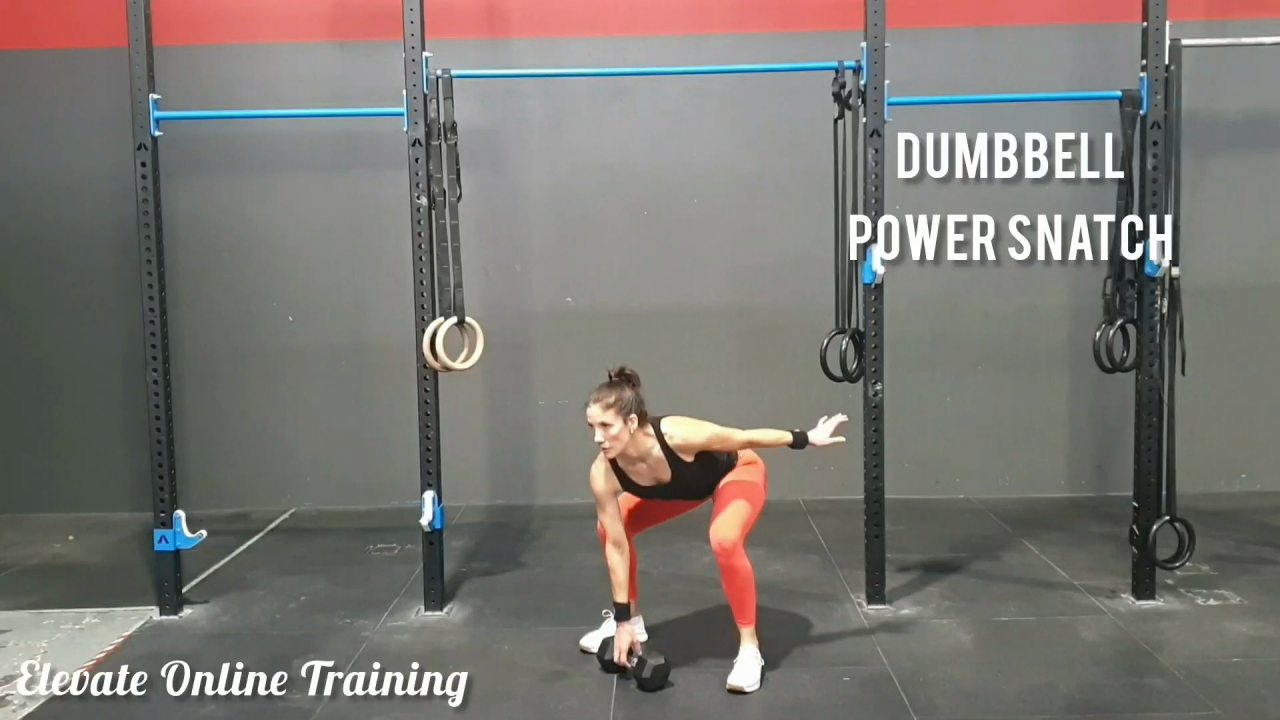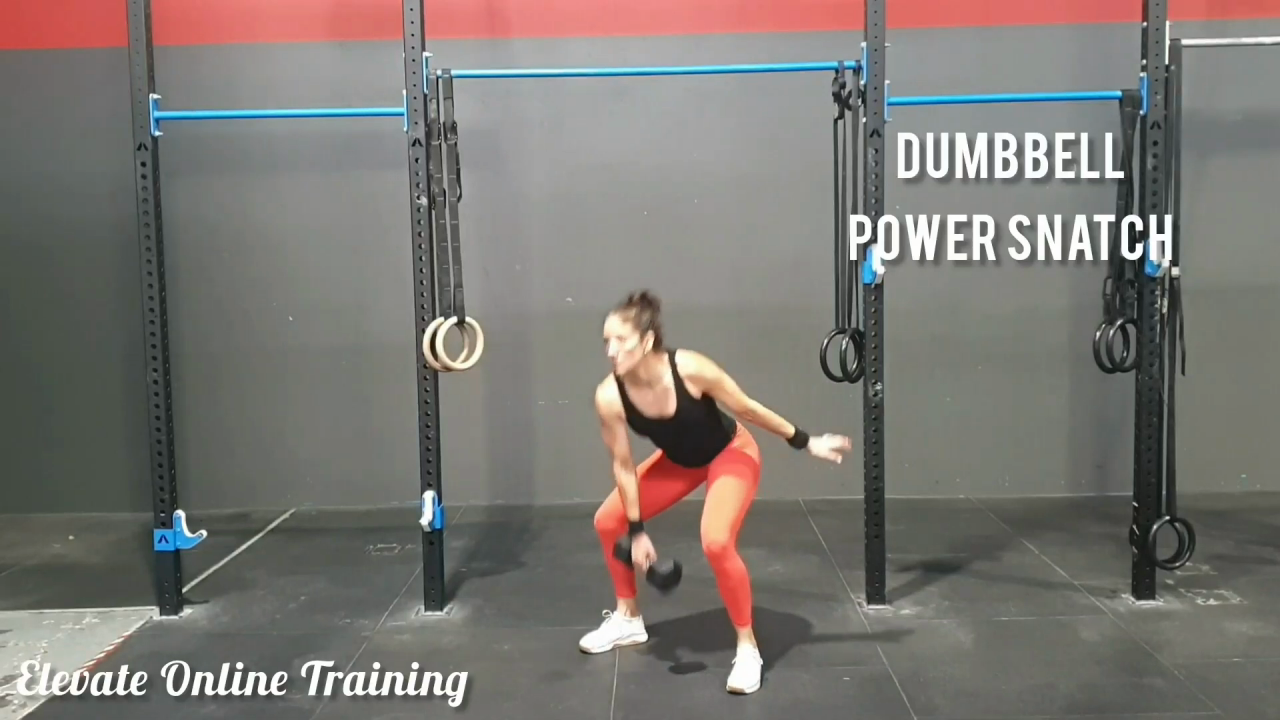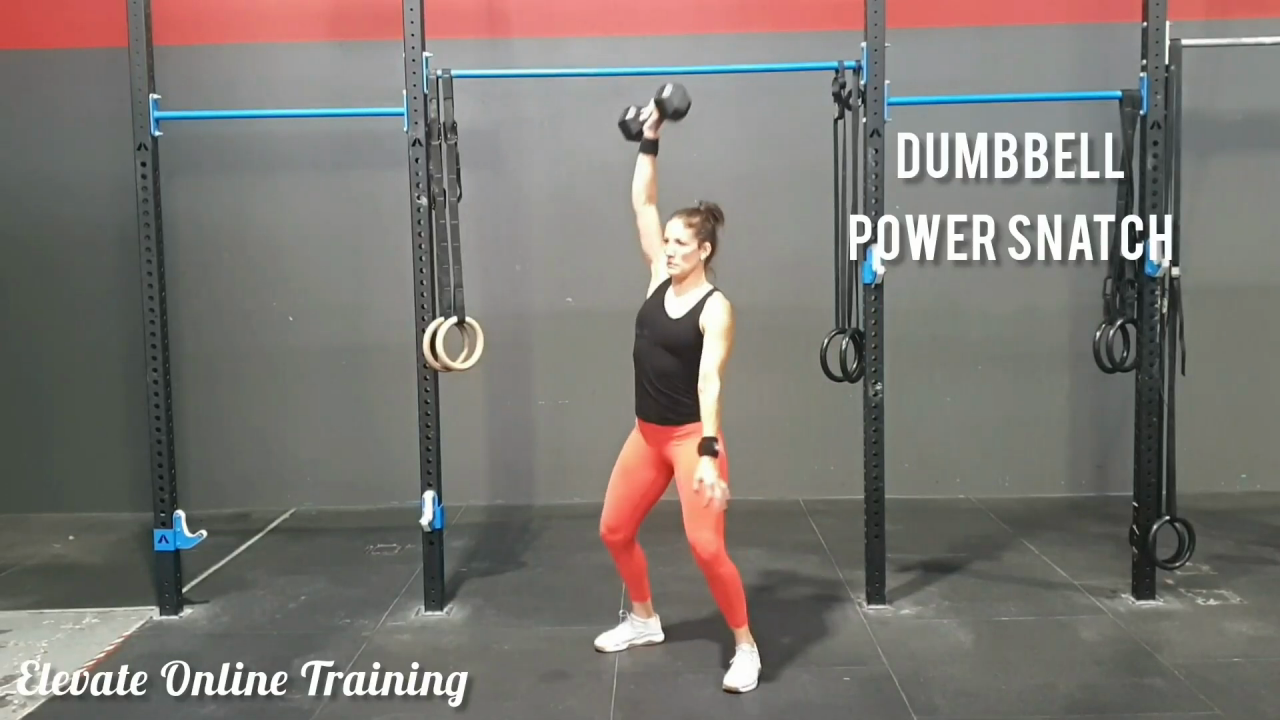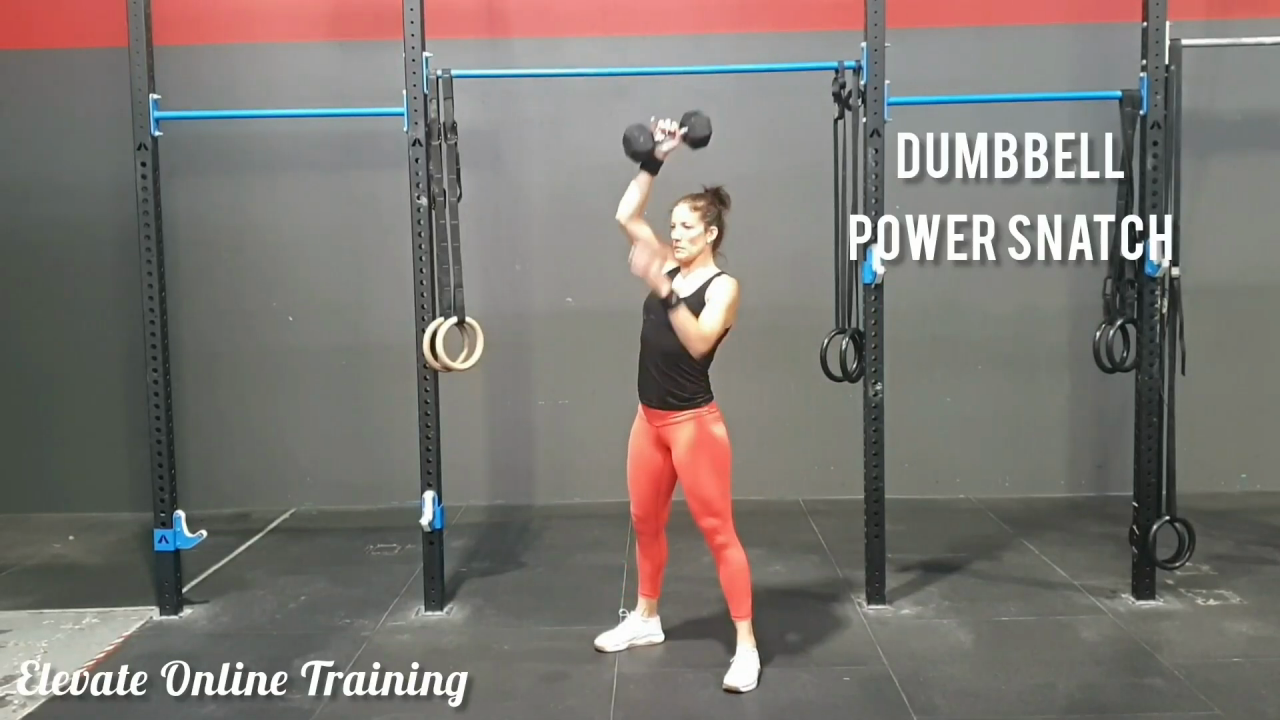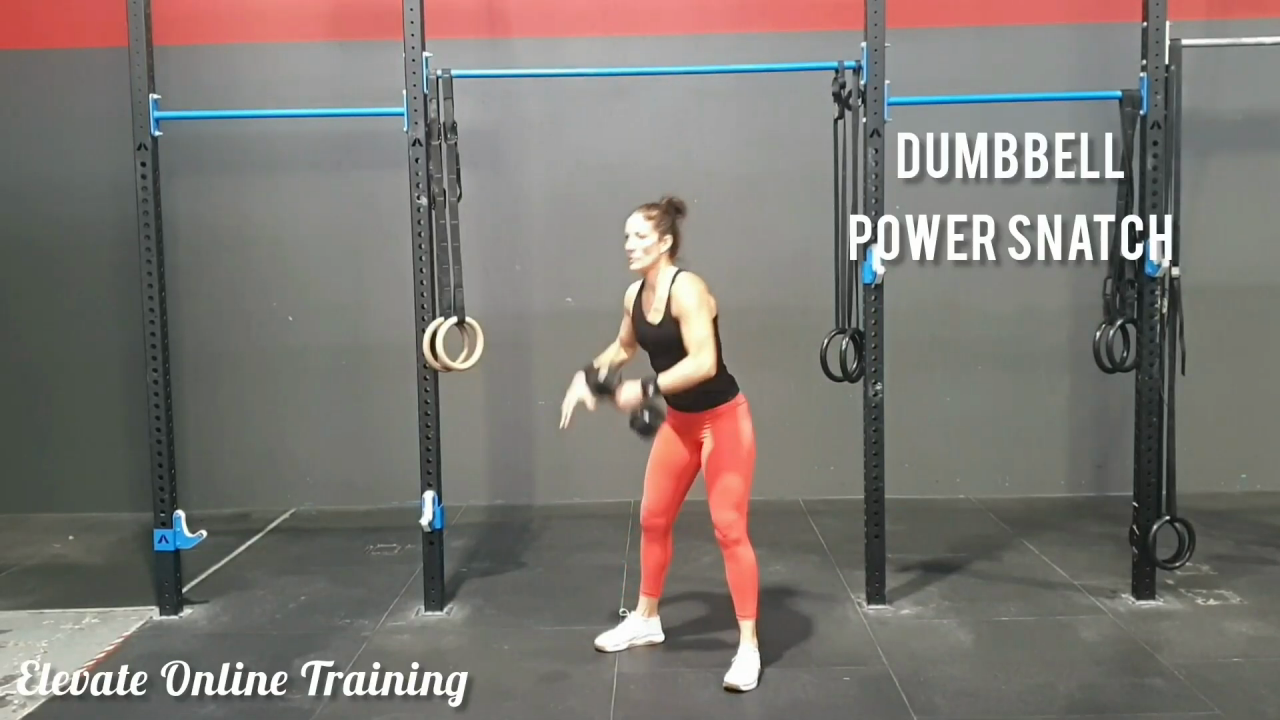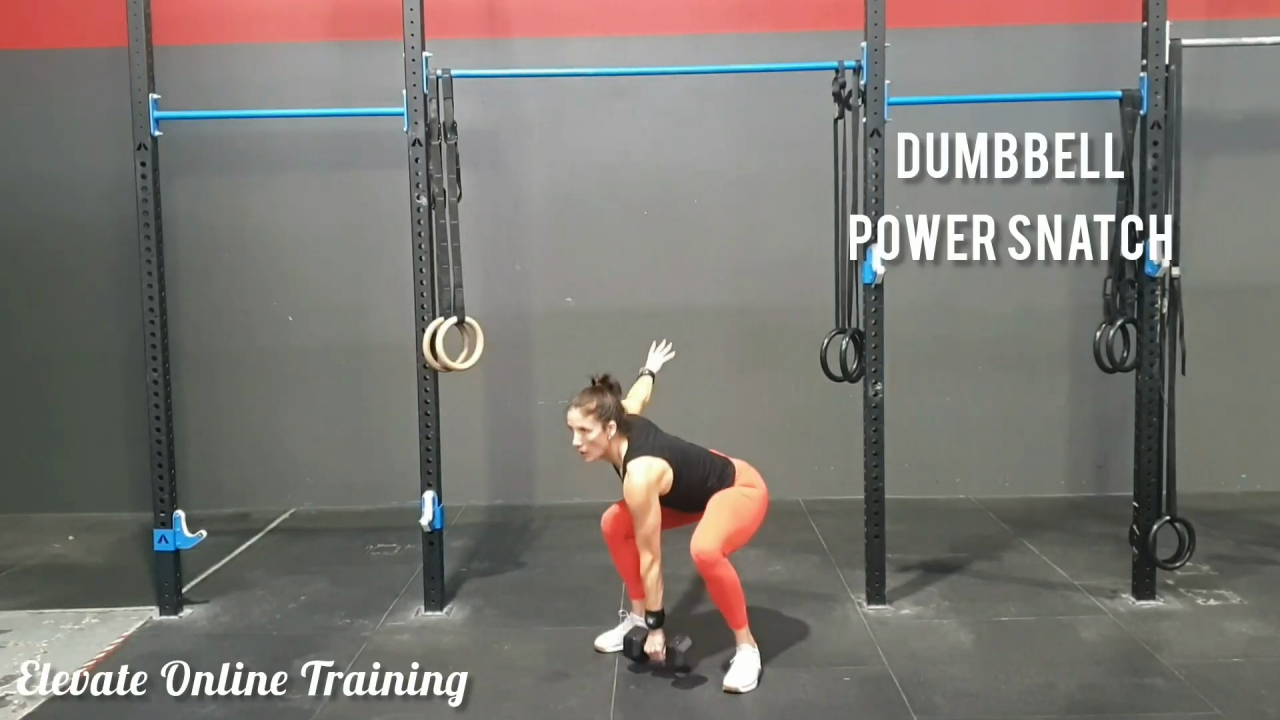
dt=0.7s
person 1, frame 1
left shoulder: (677, 435)
right shoulder: (603, 473)
left elbow: (745, 438)
right elbow: (615, 545)
left wrist: (805, 439)
right wrist: (622, 619)
left hip: (738, 470)
right hip: (686, 485)
left knee: (724, 540)
right knee: (608, 528)
left ankle: (749, 648)
right ankle: (634, 619)
person 1, frame 2
left shoulder: (692, 370)
right shoulder: (609, 397)
left elbow: (750, 410)
right elbow: (622, 466)
left wrist: (805, 441)
right wrist: (637, 531)
left hip: (729, 457)
right hip: (676, 462)
left knee: (715, 542)
right knee: (608, 522)
left ankle: (747, 650)
right ankle: (627, 619)
person 1, frame 3
left shoulder: (716, 308)
right shoulder: (661, 275)
left elbow: (711, 382)
right elbow: (641, 201)
left wrist: (709, 455)
right wrist: (648, 140)
left hip: (691, 440)
right hip: (646, 436)
left knee: (705, 546)
right knee: (614, 531)
left ankle: (746, 648)
right ankle: (643, 619)
person 1, frame 4
left shoulder: (722, 286)
right shoulder: (667, 268)
left elbow: (699, 343)
right elbow: (625, 217)
left wrist: (666, 292)
right wrist: (653, 162)
left hip: (694, 423)
right hip: (649, 420)
left knee: (718, 533)
right knee: (646, 523)
left ankle: (746, 646)
right ankle: (645, 619)
person 1, frame 5
left shoulder: (687, 288)
right shoulder: (636, 293)
left elbow: (704, 363)
right elbow: (622, 347)
left wrist: (643, 389)
right wrist: (585, 377)
left hip: (722, 418)
right hip: (677, 422)
left knee: (729, 528)
right knee: (654, 518)
left ankle: (748, 645)
right ankle: (646, 619)
person 1, frame 6
left shoulder: (640, 472)
right shoulder: (623, 421)
left elbow: (651, 558)
right elbow: (638, 398)
left wrist: (656, 631)
right wrist: (650, 369)
left hip: (742, 490)
right hip: (702, 487)
left knee: (705, 550)
right knee: (614, 525)
left ankle: (747, 648)
right ankle: (638, 617)
